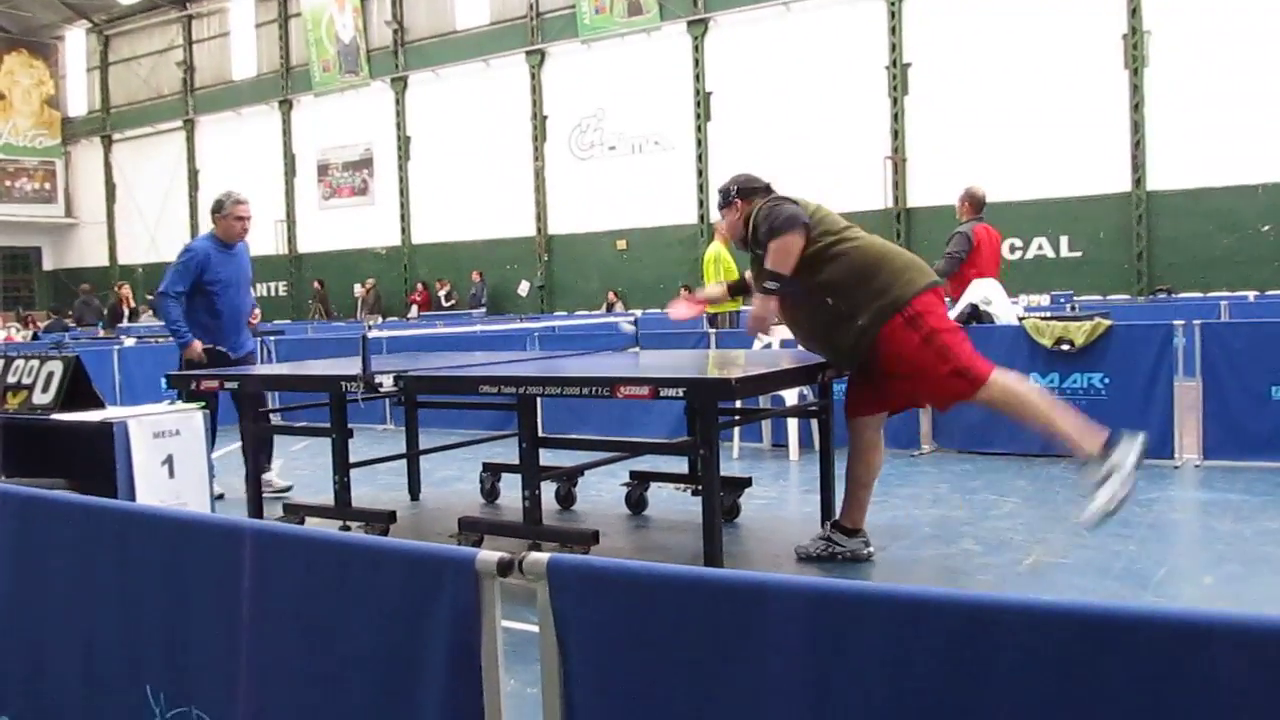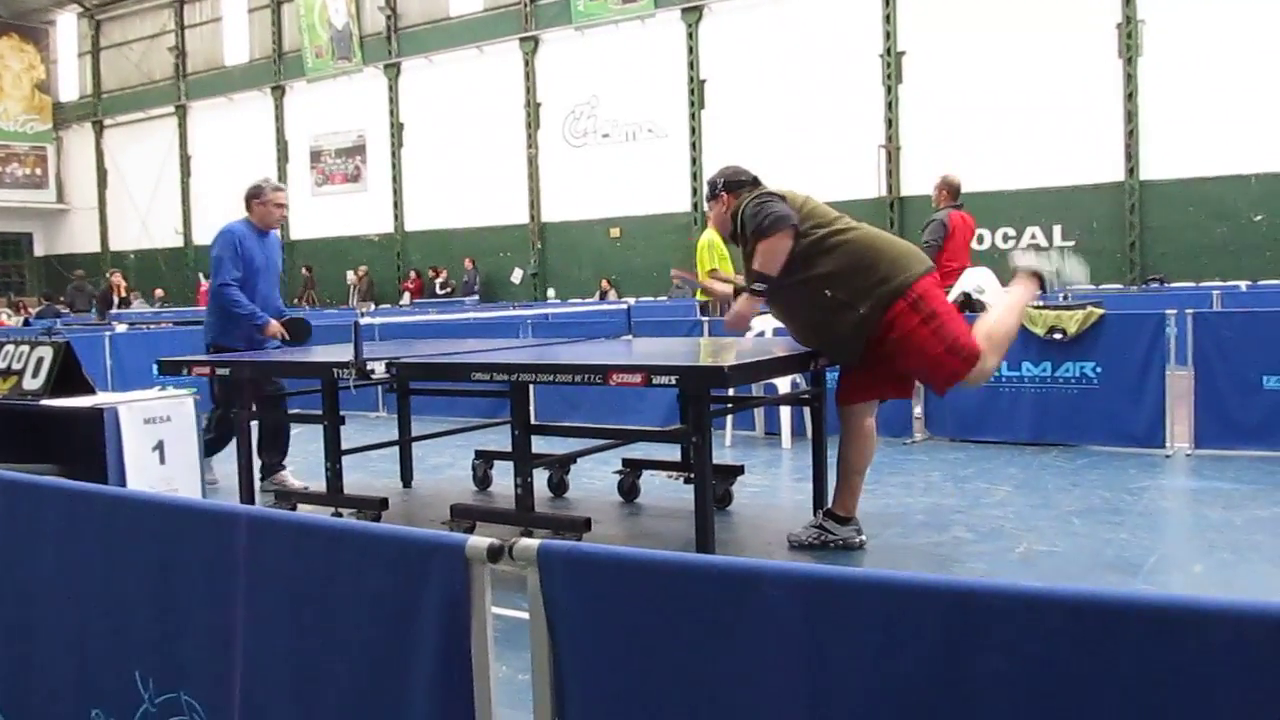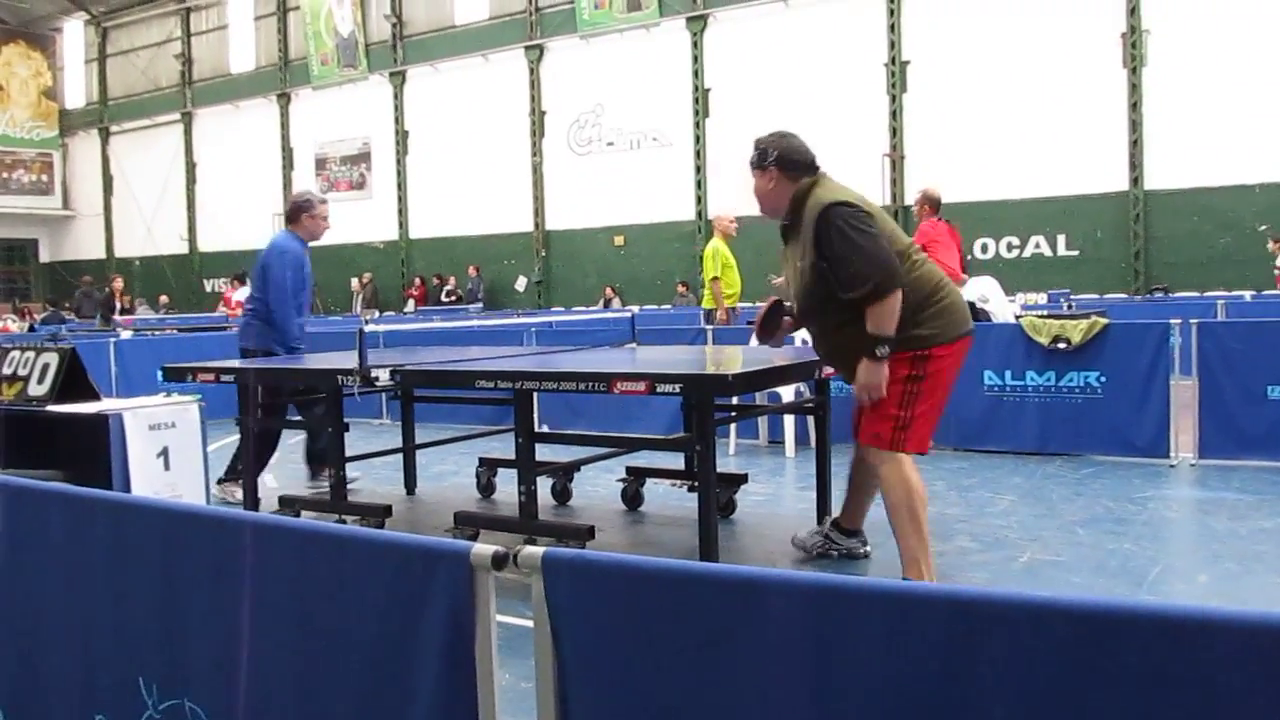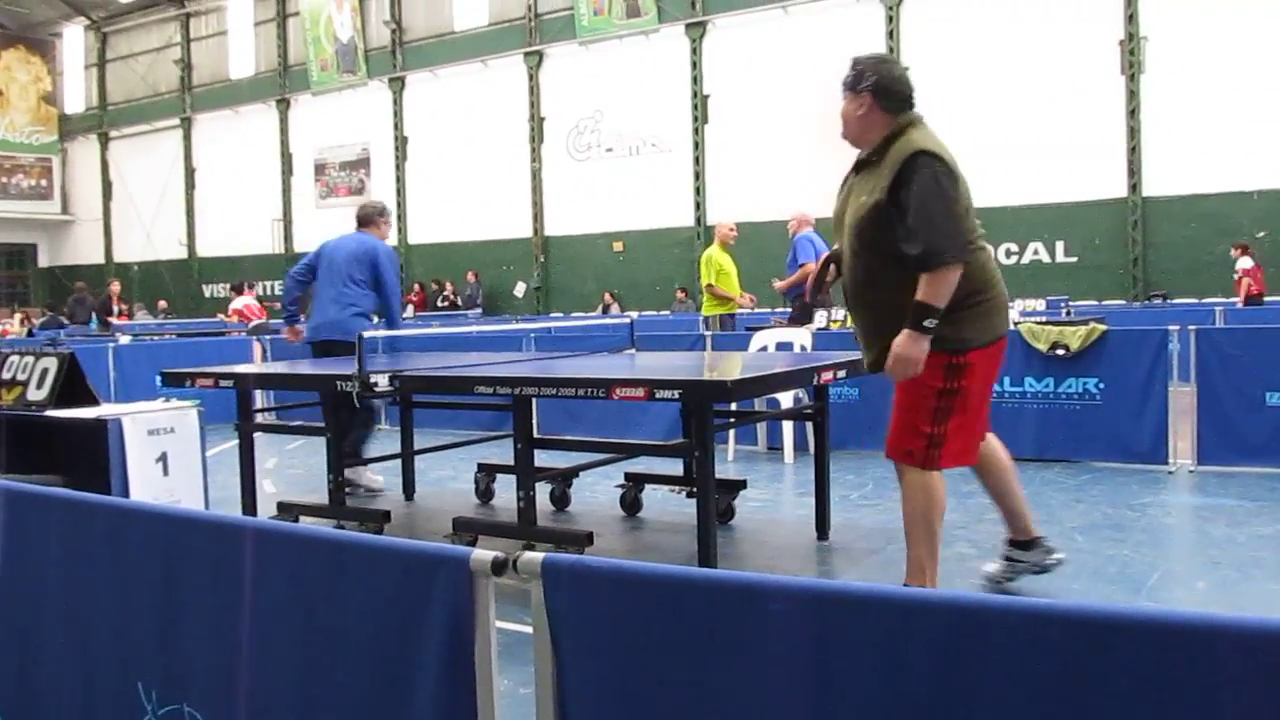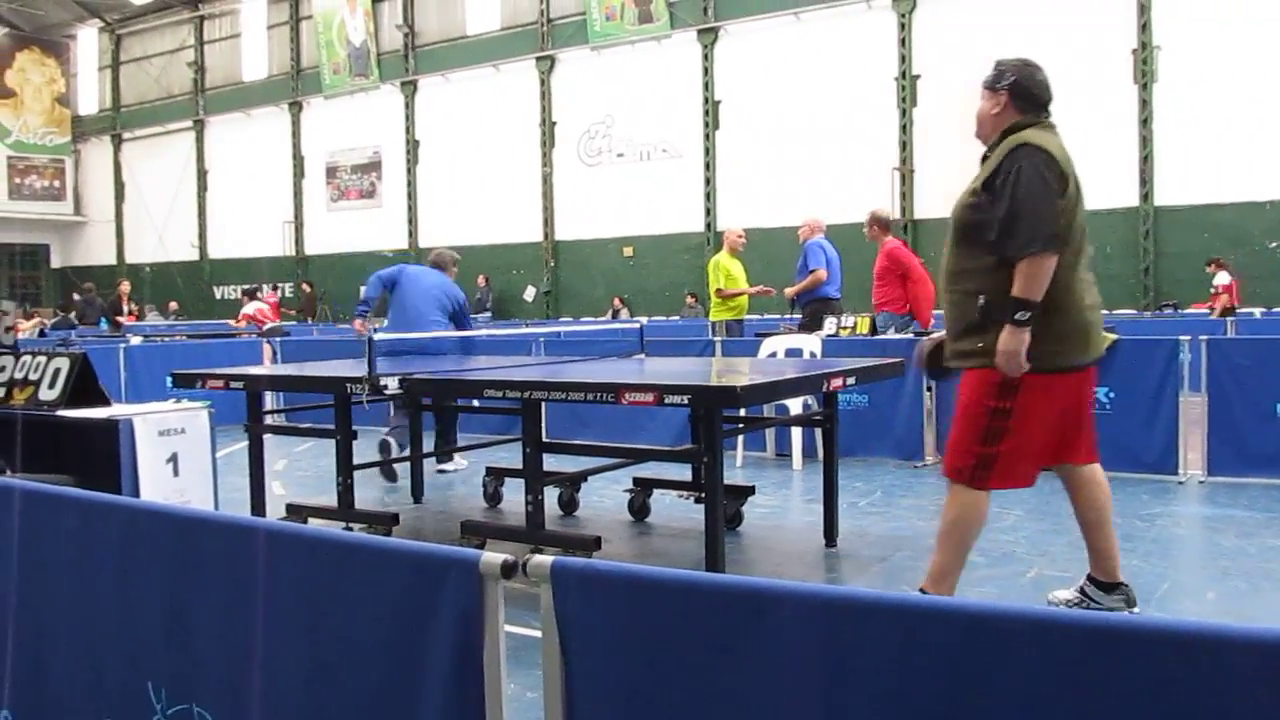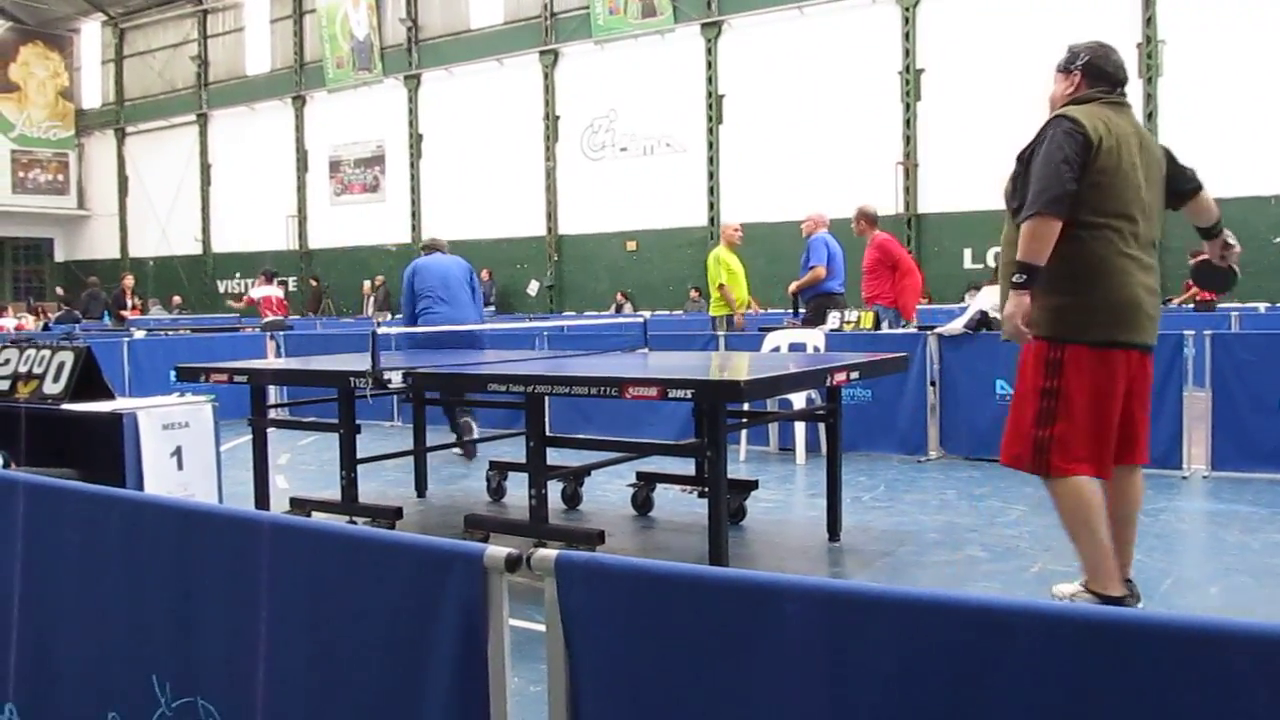
dt=0.4s
person 1, frame 1
left shoulder: (769, 213)
right shoulder: (773, 221)
left elbow: (789, 234)
right elbow: (767, 273)
left wrist: (768, 292)
right wrist: (729, 290)
left hip: (899, 306)
right hip: (869, 326)
left knee: (978, 382)
right knee: (863, 424)
left ankle: (1101, 450)
right ankle: (848, 533)
person 1, frame 2
left shoulder: (755, 206)
right shoulder: (760, 218)
left elbow: (780, 230)
right elbow: (801, 289)
left wrist: (753, 293)
right wrist: (731, 294)
left hip: (891, 290)
right hip: (864, 313)
left knee: (974, 363)
right knee: (854, 410)
left ankle: (1031, 277)
right ankle: (841, 521)
person 1, frame 3
left shoulder: (830, 211)
right shoulder: (804, 215)
left elbow: (884, 283)
right elbow: (833, 290)
left wrist: (875, 355)
right wrist: (794, 322)
left hip: (921, 332)
right hip: (898, 336)
left knee: (887, 448)
right knee: (870, 440)
left ankle: (921, 582)
right ankle: (846, 529)
person 1, frame 4
left shoulder: (917, 161)
right shoulder: (878, 158)
left elbow: (944, 255)
left wrist: (917, 330)
right wrist: (839, 265)
left hip: (950, 330)
right hip: (947, 328)
left knee: (916, 457)
right knee: (970, 437)
left ankle: (921, 591)
right ankle: (1027, 544)
person 1, frame 5
left shoulder: (1024, 153)
right shoulder: (1034, 151)
left elbow: (1037, 246)
left wrist: (1016, 325)
right wrist: (952, 329)
left hip: (1030, 346)
right hip: (1067, 339)
left knee: (971, 472)
right knee: (1075, 461)
left ankle: (934, 598)
right ankle: (1108, 586)
person 1, frame 6
left shoulder: (1071, 125)
right shoulder: (1141, 140)
left elbow: (1046, 207)
right elbow: (1192, 190)
left wrist: (1020, 283)
right wrist: (1218, 238)
left hip: (1075, 317)
right hip: (1133, 317)
left knee: (1062, 459)
right knee: (1119, 458)
left ankle: (1112, 595)
right ankle: (1108, 579)
person 2, frame 1
left shoulder: (242, 249)
right shoulder: (198, 252)
right elbow: (166, 296)
left wrist: (252, 306)
right wrist: (186, 339)
left hip: (241, 348)
right hip: (203, 352)
left knee: (257, 410)
left ankle: (259, 472)
person 2, frame 2
left shoulder: (273, 239)
right shoulder: (233, 236)
right elbow: (224, 288)
left wrist: (281, 314)
right wrist: (262, 321)
left hip: (262, 340)
right hip: (228, 339)
left knee: (274, 406)
right knee: (230, 409)
left ankle: (273, 471)
right ankle: (202, 457)
person 2, frame 3
left shoulder: (292, 245)
right shoulder: (286, 250)
right elbow: (280, 307)
left wrist: (294, 346)
right wrist: (294, 350)
left hip: (279, 346)
right hip: (267, 347)
left knee: (316, 404)
right knee: (265, 420)
left ankle: (321, 469)
right ankle: (231, 482)
person 2, frame 4
left shoulder: (329, 246)
right shoulder: (382, 251)
left elbow: (296, 278)
right elbow: (390, 301)
left wrist: (290, 319)
left hip: (320, 334)
right hip: (351, 334)
left knee: (337, 404)
right knee: (365, 404)
left ankle: (344, 468)
right ankle: (350, 464)
person 2, frame 5
left shoulder: (405, 271)
right shoulder: (455, 291)
left elbow: (376, 281)
left wrist: (362, 314)
left knee: (405, 405)
right knee: (445, 401)
left ankle: (393, 442)
right ankle: (445, 456)
person 2, frame 6
left shoulder: (414, 267)
right shoulder: (462, 264)
left elbow: (408, 311)
right elbow: (478, 305)
left wrist: (413, 341)
right wrist: (481, 334)
left hip: (432, 329)
right hip: (466, 327)
left knee: (448, 388)
left ankle: (465, 434)
right ankle: (466, 423)
